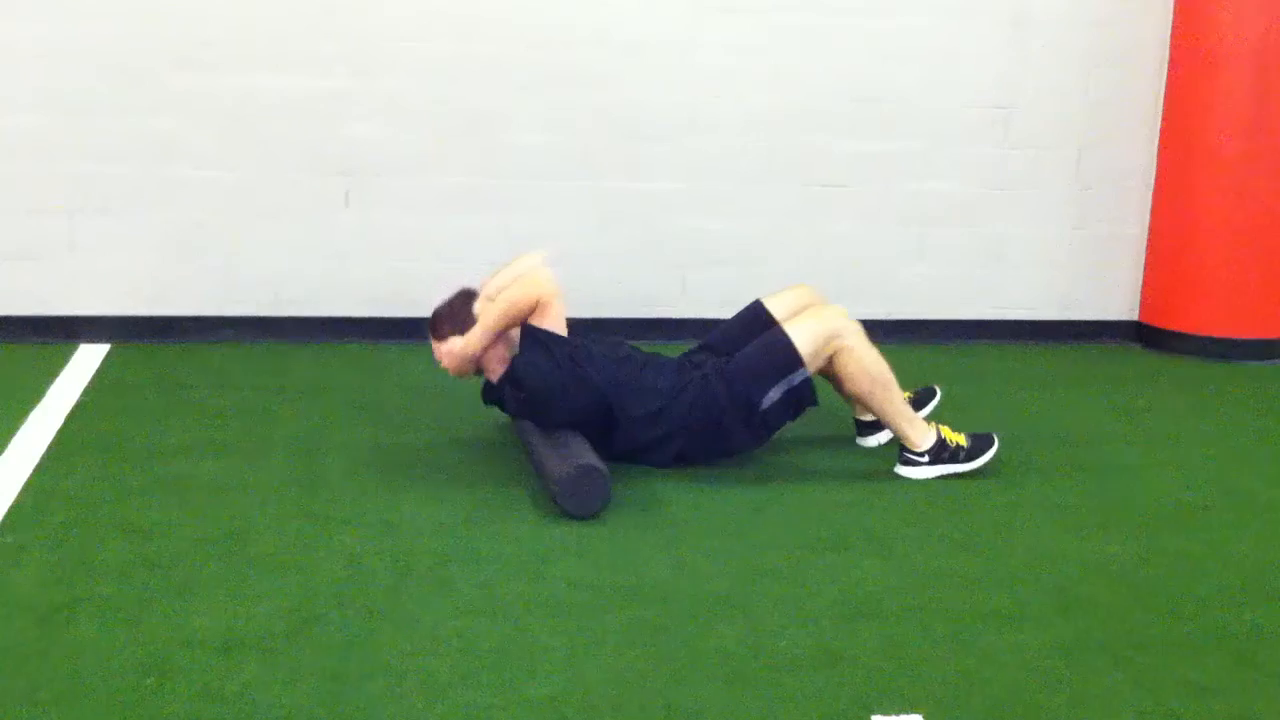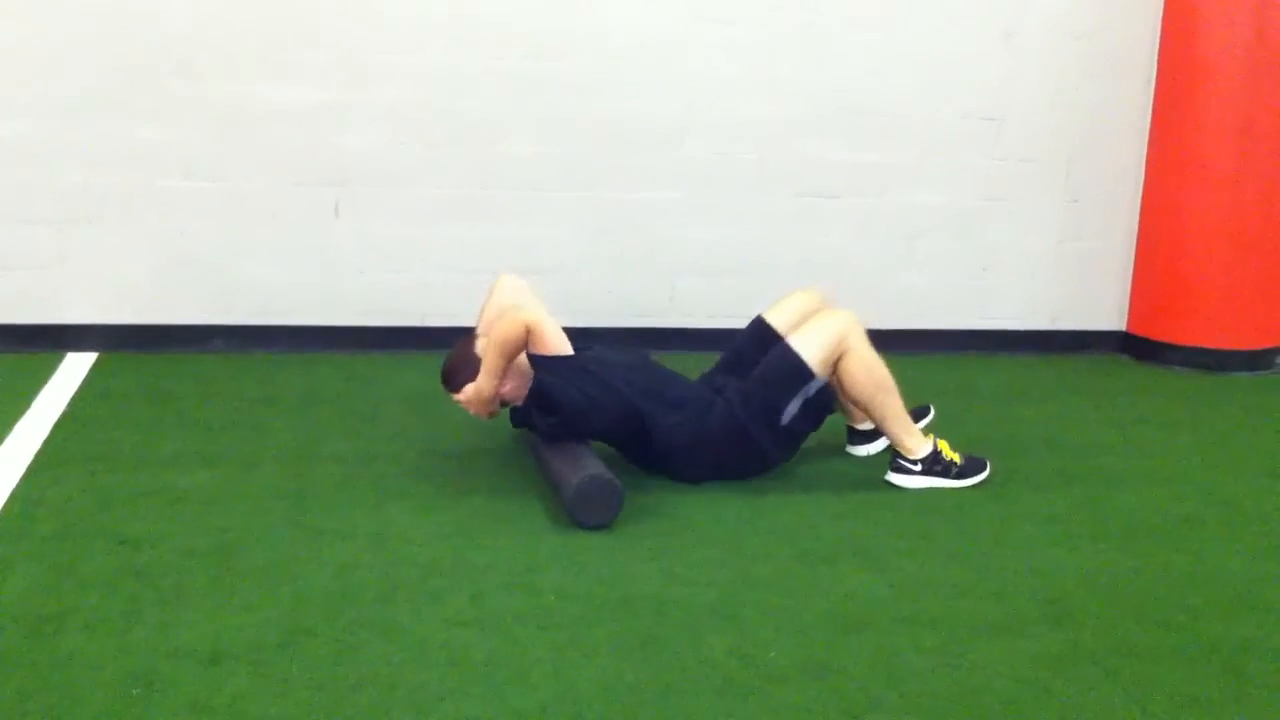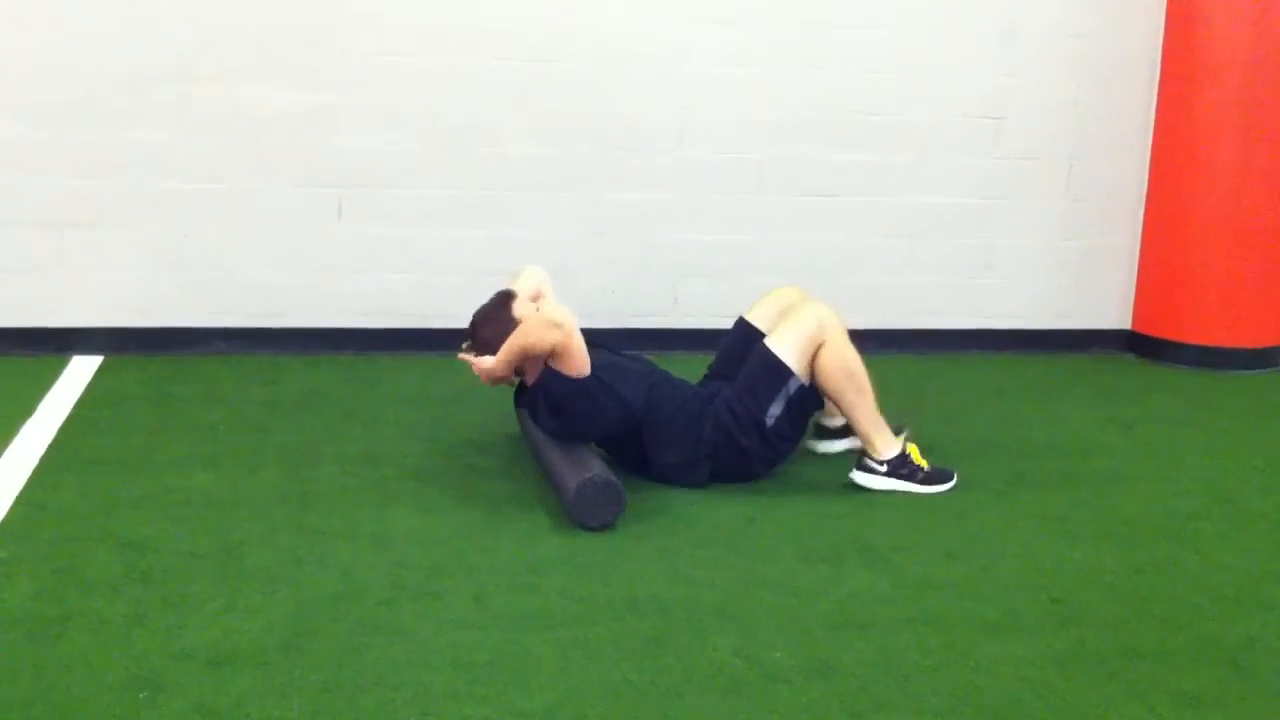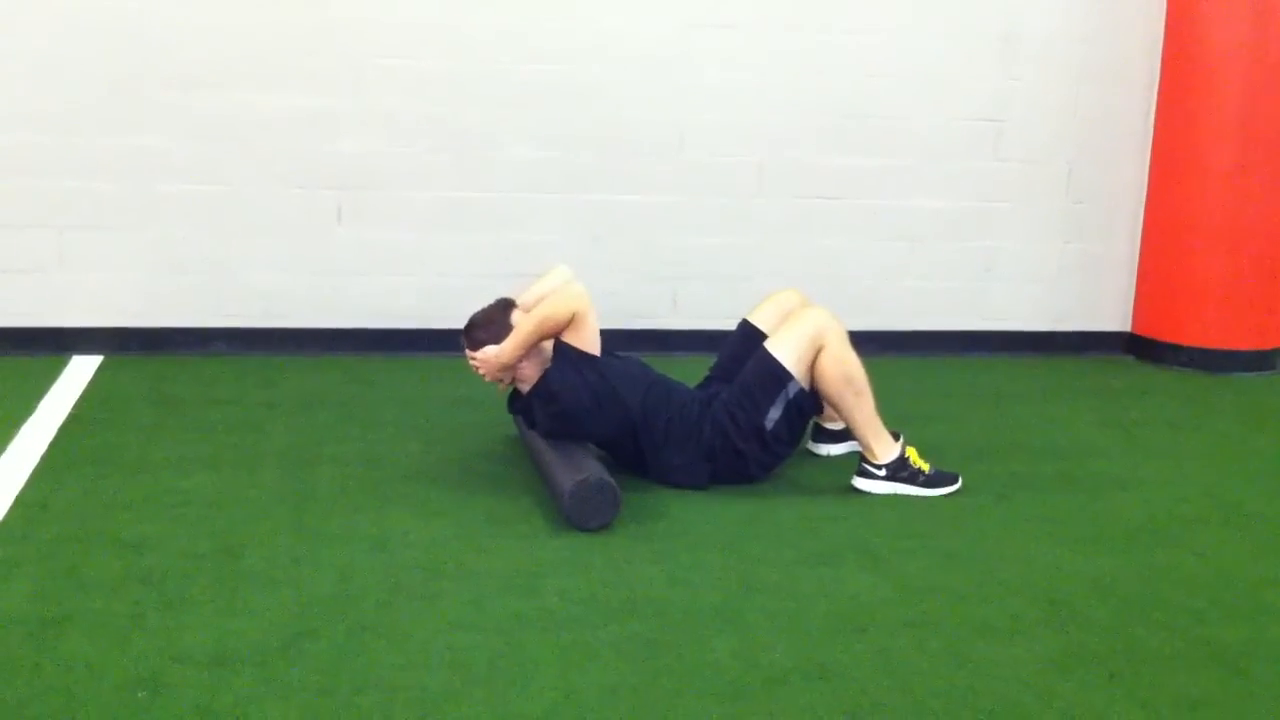
dt=0.7s
person 1, frame 1
left shoulder: (517, 374)
right shoulder: (534, 380)
left elbow: (531, 265)
right elbow: (543, 283)
left wrist: (476, 302)
right wrist: (472, 339)
left hip: (688, 377)
right hip: (706, 415)
left knee: (802, 298)
right knee: (835, 325)
left ankle: (874, 414)
right ankle: (921, 446)
person 1, frame 2
left shoulder: (540, 394)
right shoulder: (556, 399)
left elbow: (510, 286)
right elbow: (525, 315)
left wrist: (476, 346)
right wrist: (483, 385)
left hip: (712, 398)
right hip: (731, 433)
left knee: (810, 302)
right knee: (841, 328)
left ankle: (866, 426)
right ankle: (916, 455)
person 1, frame 3
left shoulder: (539, 387)
right shoulder: (563, 397)
left elbow: (535, 277)
right elbow: (558, 323)
left wrist: (491, 336)
right wrist: (500, 362)
left hip: (706, 404)
right hip: (727, 441)
left knee: (789, 299)
right knee: (818, 320)
left ankle: (835, 422)
right ankle: (884, 456)
person 1, frame 4
left shoulder: (540, 388)
right shoulder: (562, 395)
left elbow: (561, 277)
right elbow: (575, 299)
left wrist: (508, 315)
right wrist: (507, 352)
left hip: (708, 406)
right hip: (726, 443)
left knee: (791, 302)
right knee: (818, 325)
left ankle: (833, 426)
right ankle: (884, 461)
